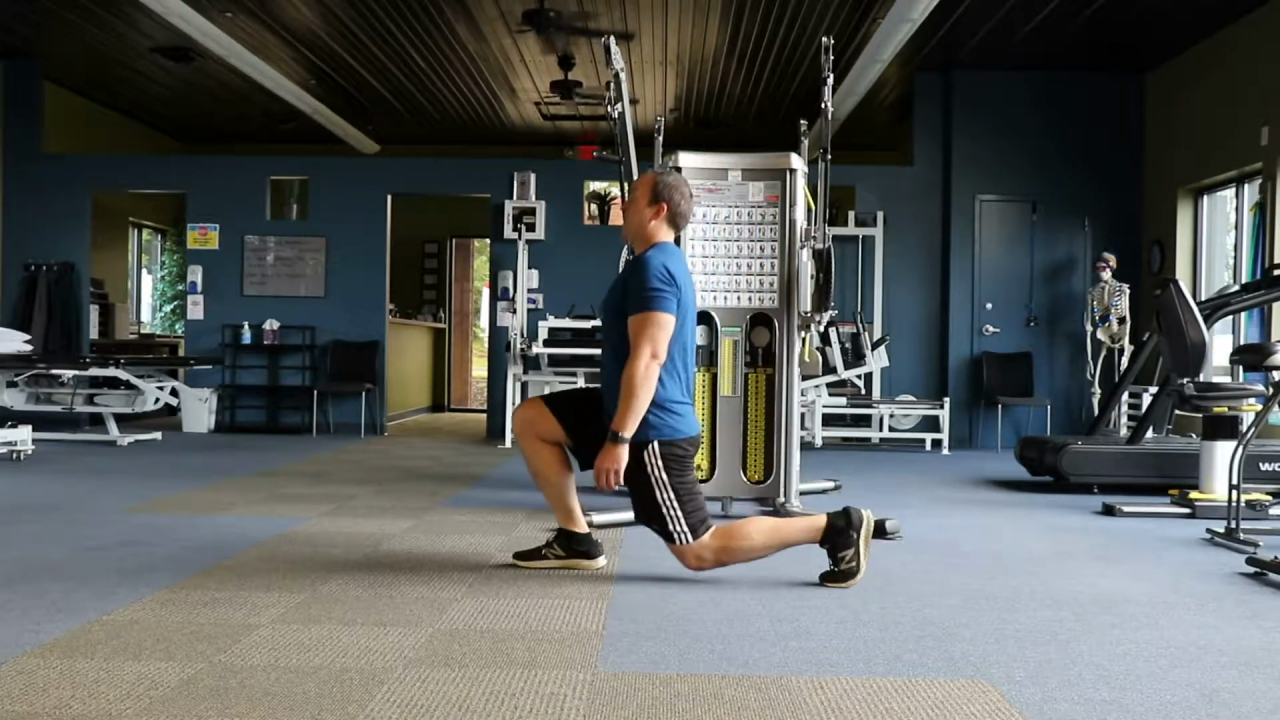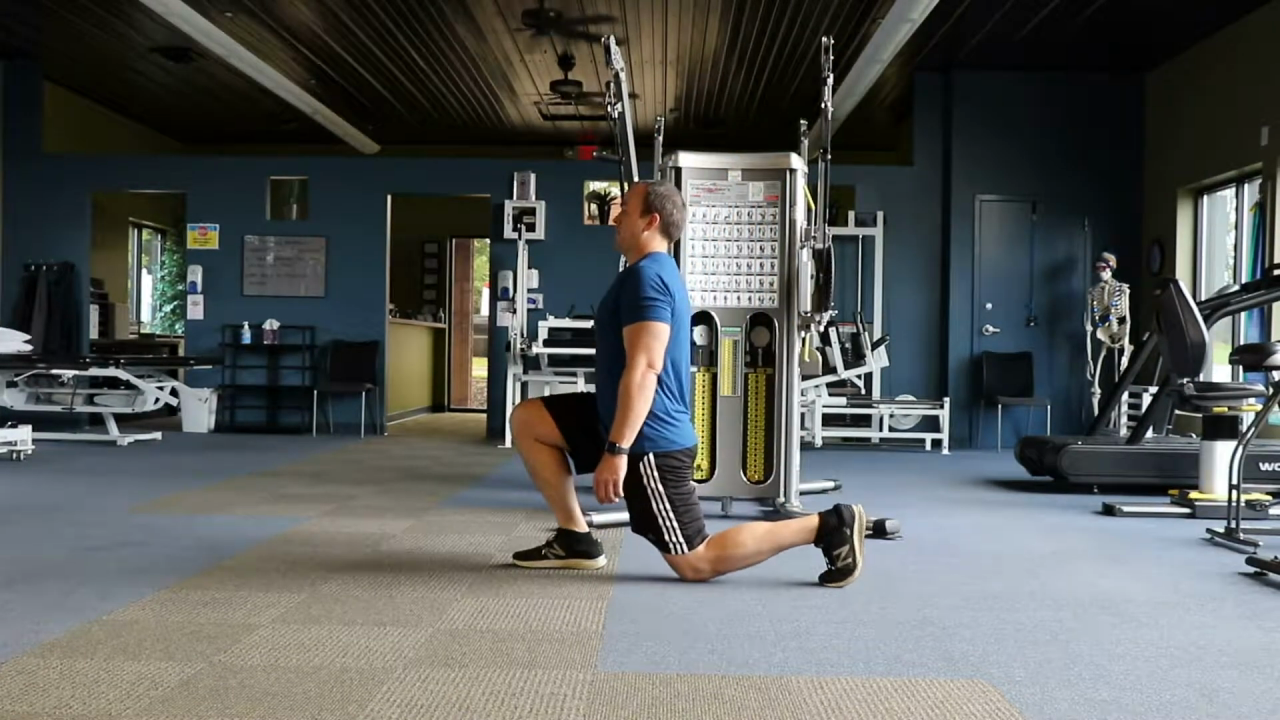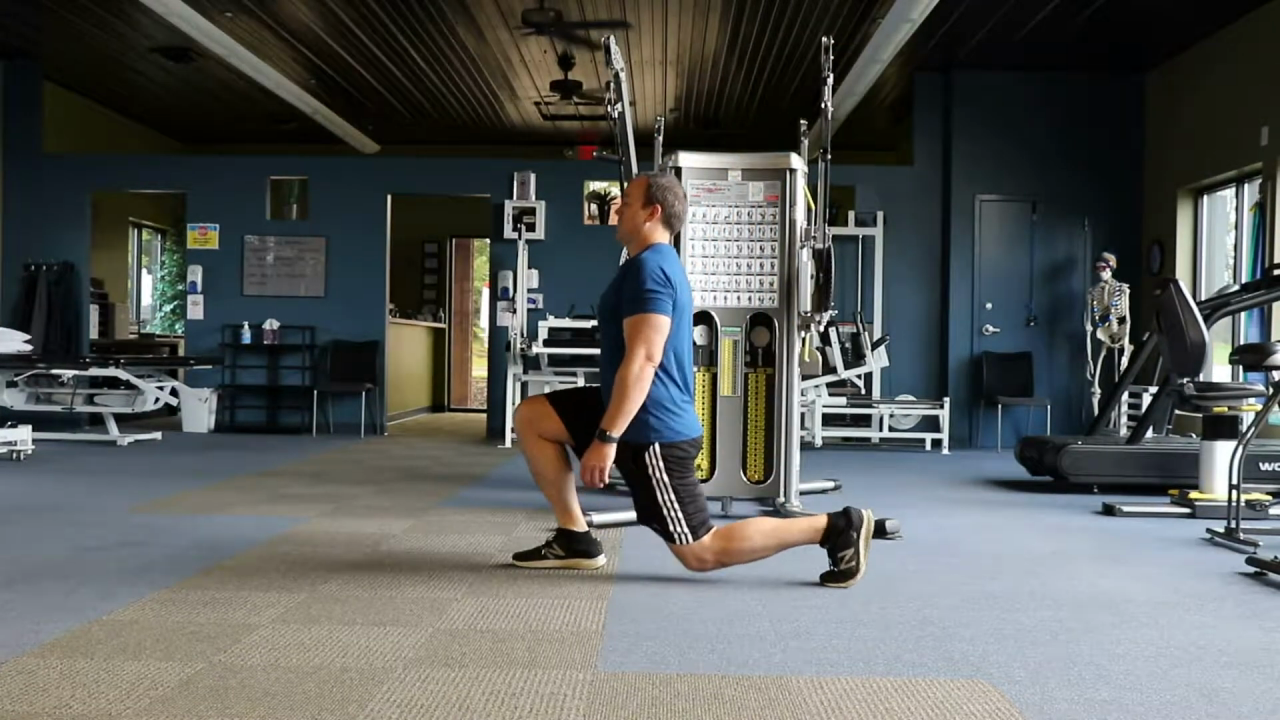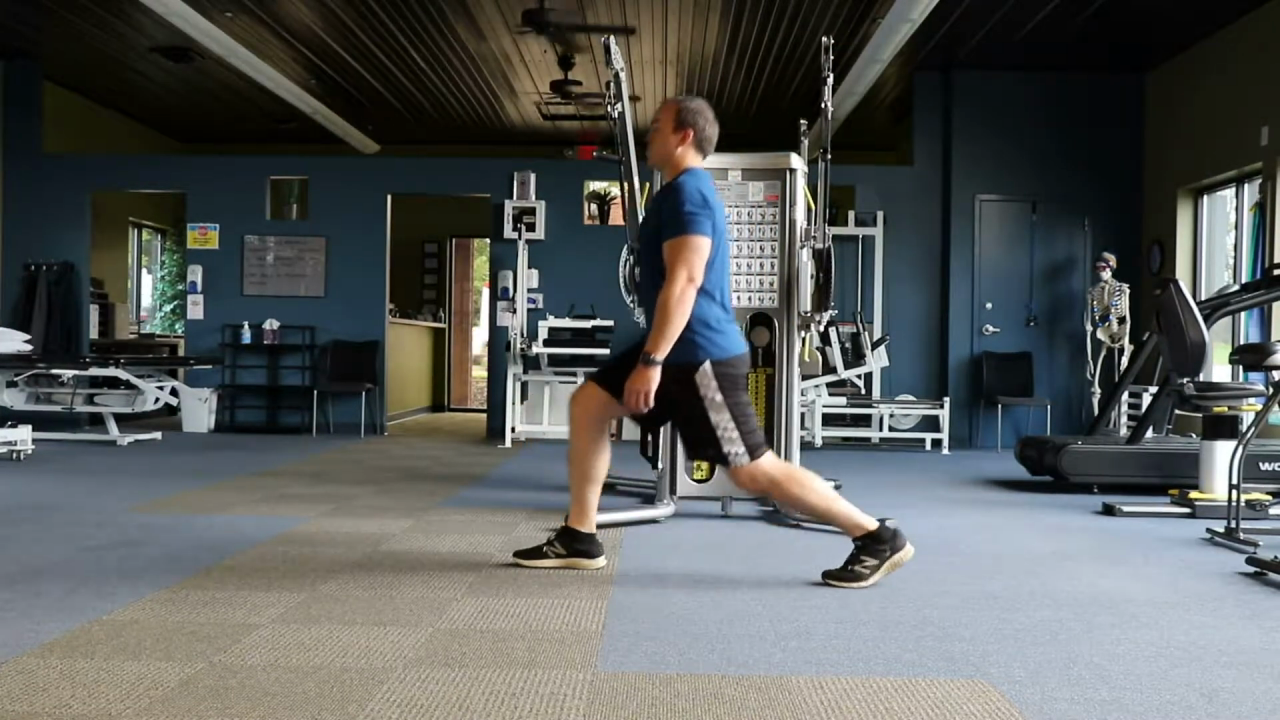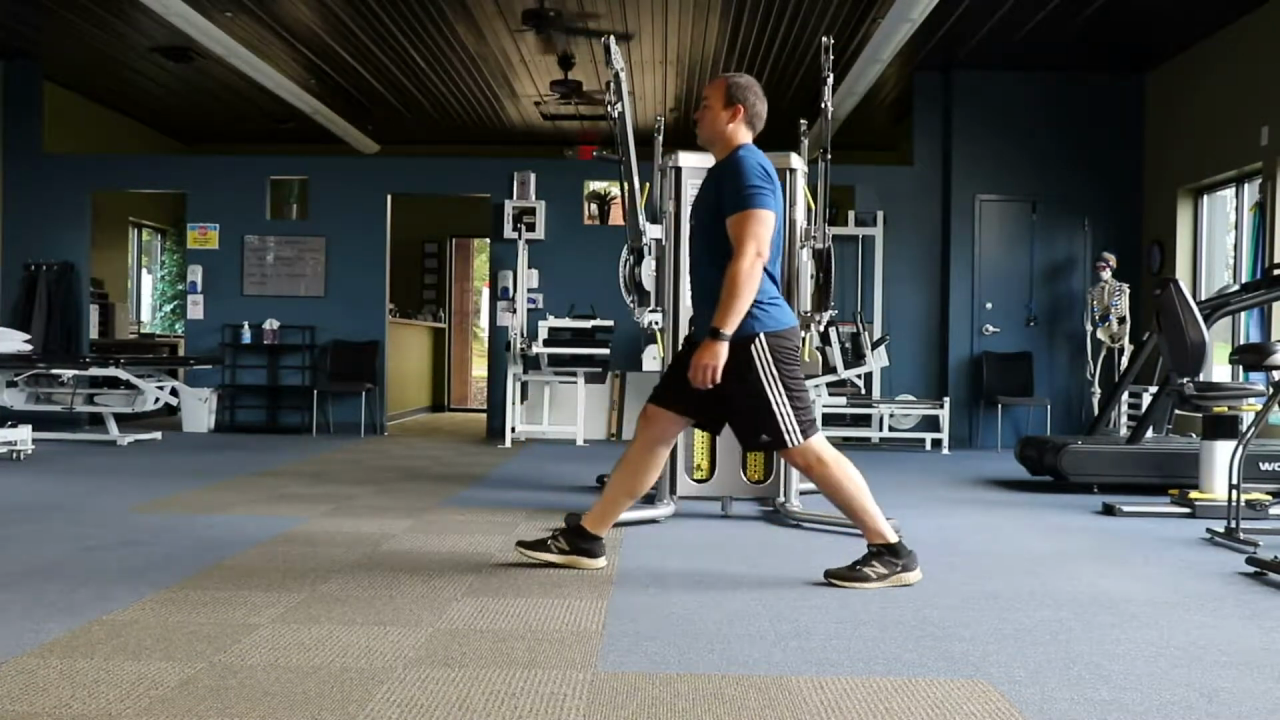
dt=0.5s
person 1, frame 1
left shoulder: (651, 265)
right shoulder: (659, 262)
left elbow: (648, 358)
left wrist: (618, 439)
left hip: (652, 428)
right hip: (640, 417)
left knee: (701, 552)
right knee: (529, 419)
left ankle: (837, 527)
right ankle: (576, 540)
person 1, frame 2
left shoulder: (645, 275)
right shoulder: (656, 272)
left elbow: (644, 369)
left wrist: (616, 451)
left hip: (648, 438)
right hip: (637, 427)
left knee: (696, 563)
right knee: (527, 420)
left ankle: (829, 526)
right ankle: (576, 539)
person 1, frame 3
left shoulder: (648, 266)
right shoulder: (656, 263)
left elbow: (643, 360)
left wrist: (607, 438)
right wrist: (610, 426)
left hip: (654, 427)
right hip: (641, 416)
left knee: (699, 553)
right knee: (531, 417)
left ankle: (839, 527)
right ankle: (576, 539)
person 1, frame 4
left shoulder: (686, 190)
right shoulder: (684, 191)
left elbow: (685, 281)
left wrist: (650, 361)
right wrist: (653, 356)
left hip: (703, 355)
right hip: (679, 349)
left knee: (754, 470)
right knee: (587, 404)
left ankle: (877, 536)
right ankle: (579, 538)
person 1, frame 5
left shoulder: (746, 166)
right shoulder: (729, 170)
left elbow: (751, 256)
left wrist: (719, 335)
left hip: (753, 334)
right hip: (727, 335)
left knee: (803, 447)
right knee: (654, 425)
left ankle: (892, 552)
right ankle: (584, 540)
